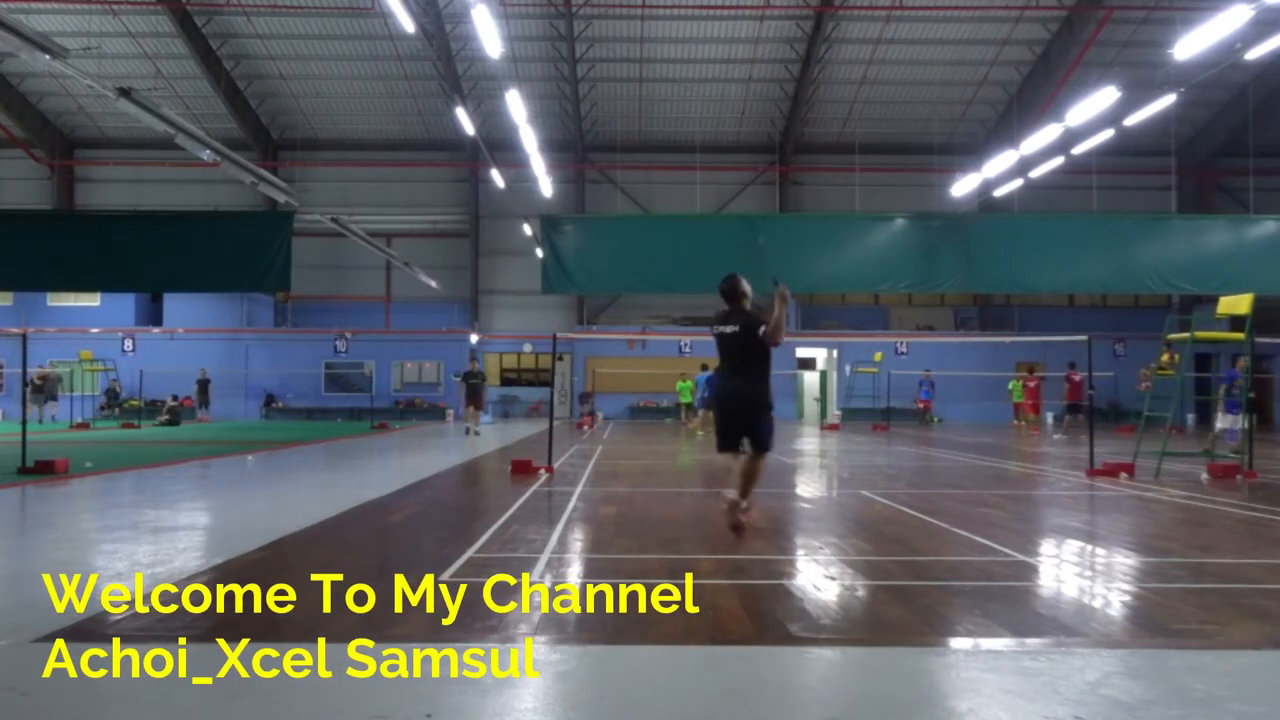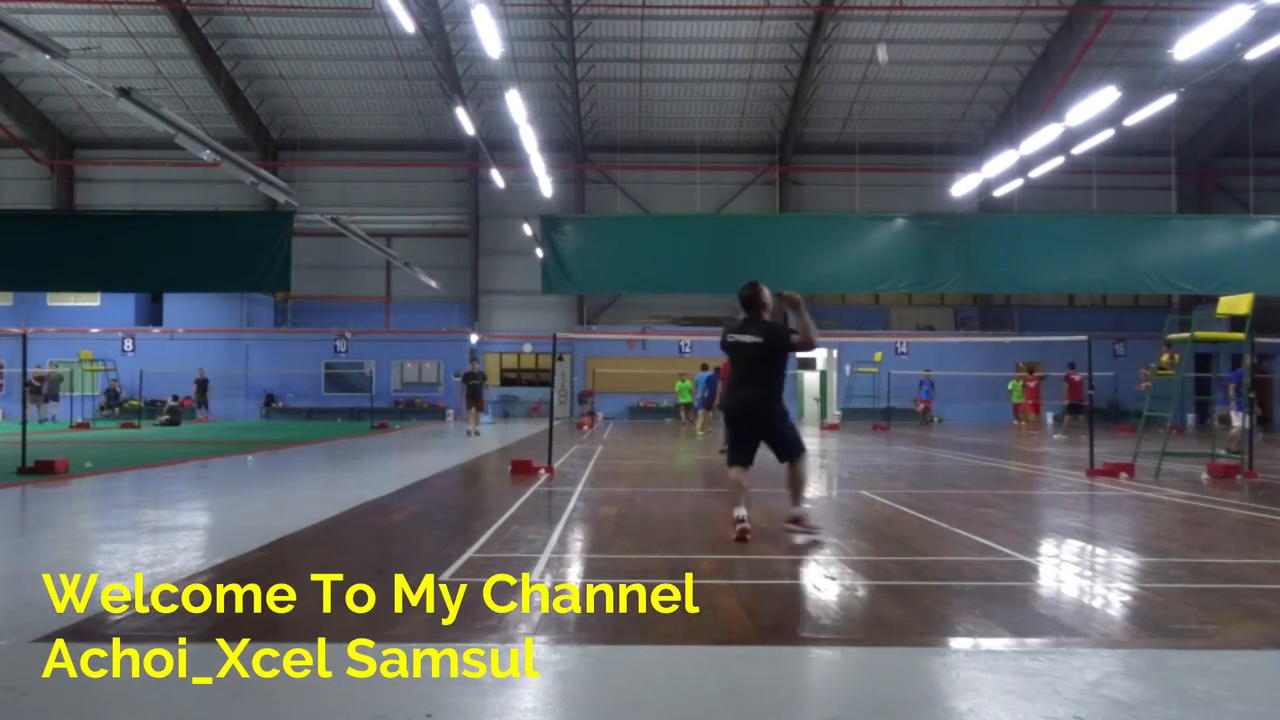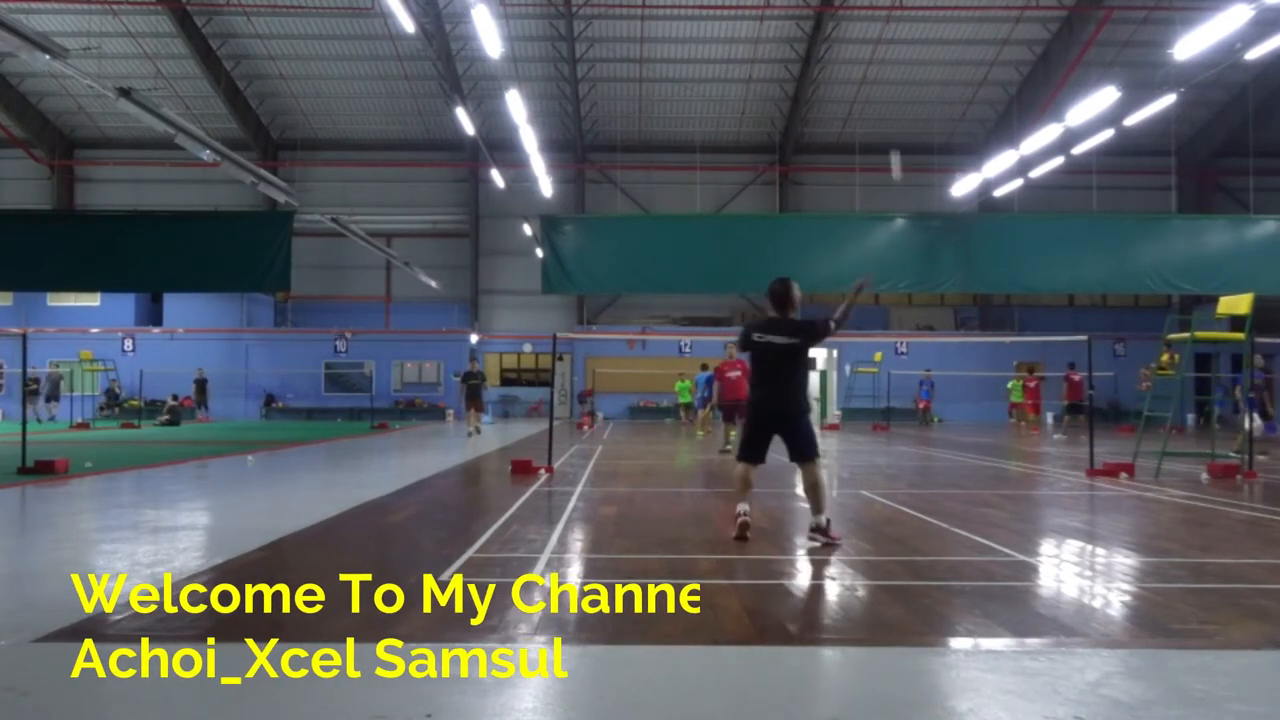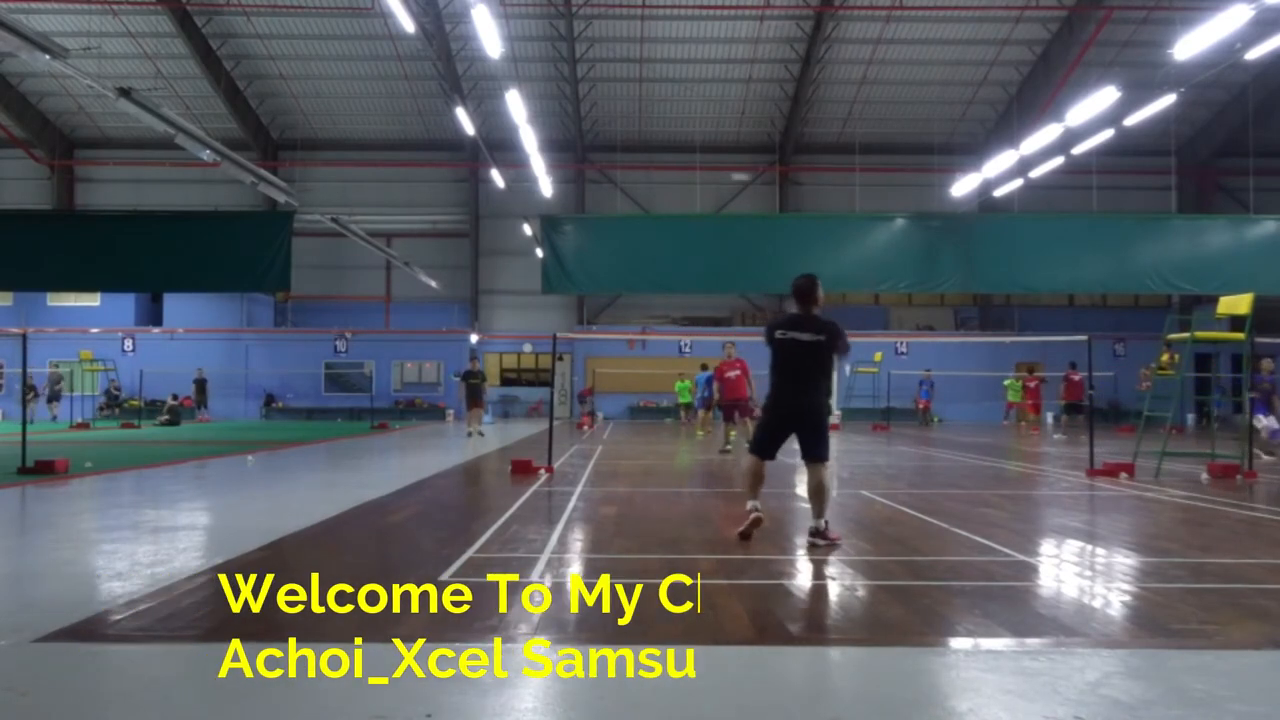
dt=0.2s
person 1, frame 1
left shoulder: (720, 320)
right shoulder: (749, 319)
right elbow: (773, 338)
right wrist: (781, 305)
left hip: (724, 395)
right hip: (753, 398)
left knee: (730, 452)
right knee: (758, 452)
left ankle: (734, 498)
right ankle: (741, 502)
person 1, frame 2
left shoulder: (731, 332)
right shoulder: (774, 333)
right elbow: (809, 342)
right wrist: (799, 309)
left hip: (736, 409)
right hip: (768, 410)
left knee: (738, 466)
right knee: (796, 459)
left ankle: (741, 515)
right ankle: (797, 514)
person 1, frame 3
left shoulder: (753, 329)
right shoulder: (805, 329)
left elbow: (741, 346)
right elbow: (835, 322)
right wrist: (854, 294)
left hip: (758, 409)
right hip: (792, 410)
left knee: (745, 462)
right knee: (809, 464)
left ankle: (742, 513)
right ankle: (819, 524)
person 1, frame 4
left shoulder: (776, 327)
right shoulder: (830, 330)
right elbow: (843, 349)
left hip: (778, 406)
right hip: (814, 408)
left knee: (756, 457)
right knee: (816, 466)
left ankle: (753, 509)
right ankle: (818, 527)
